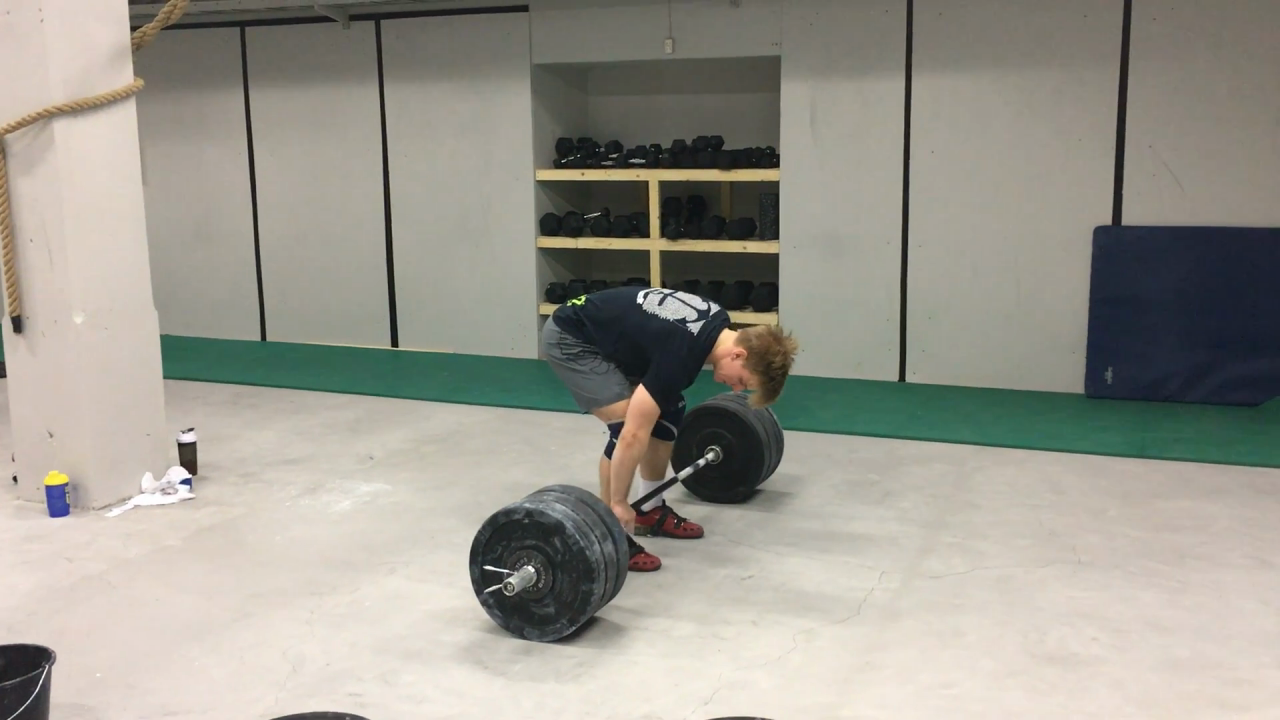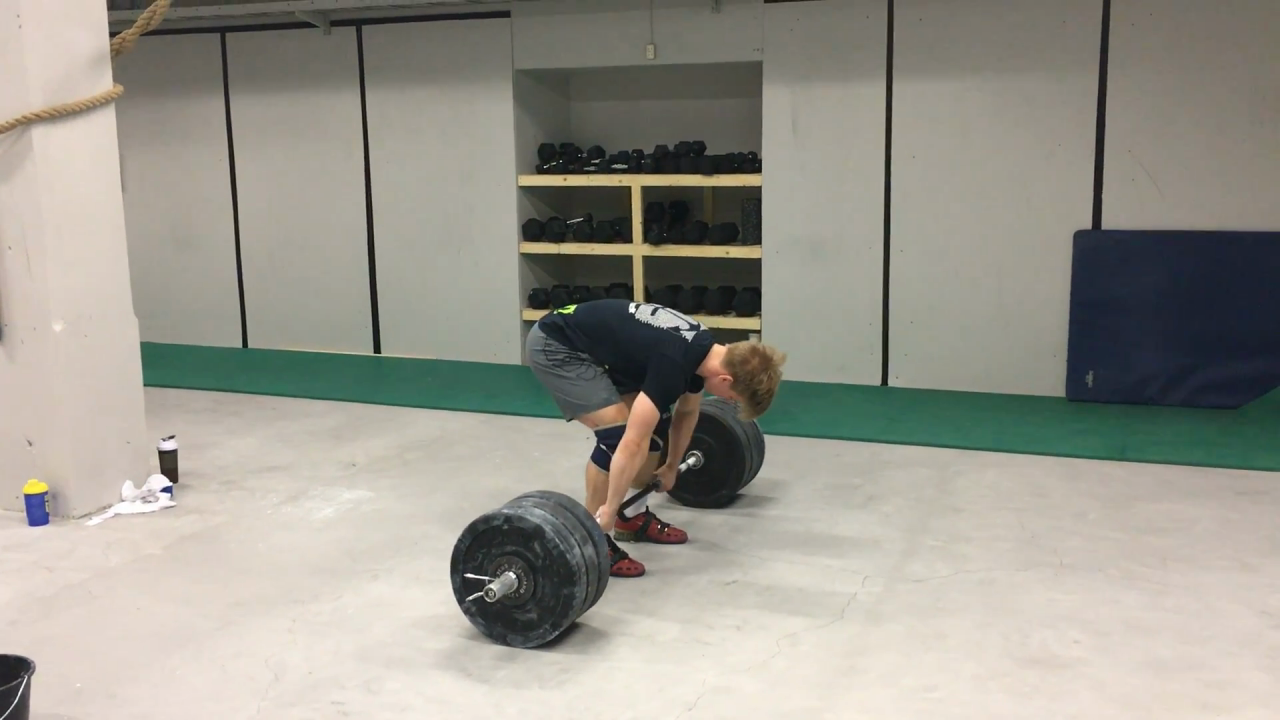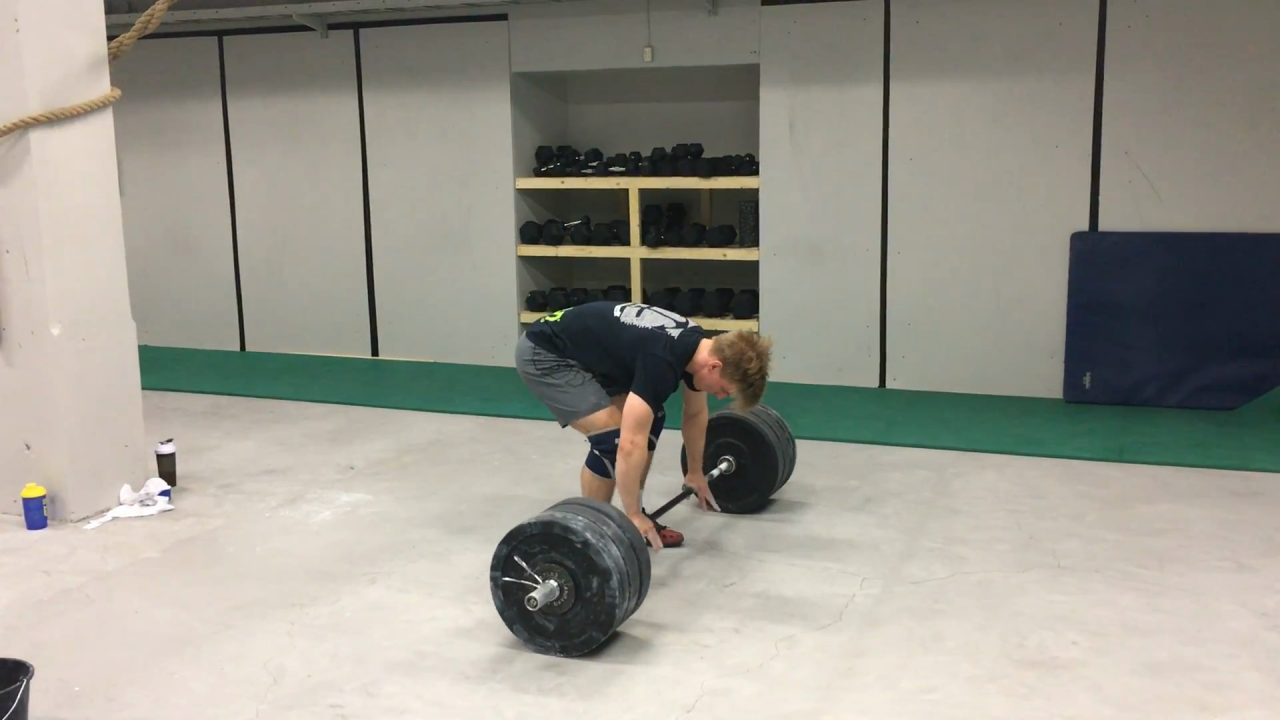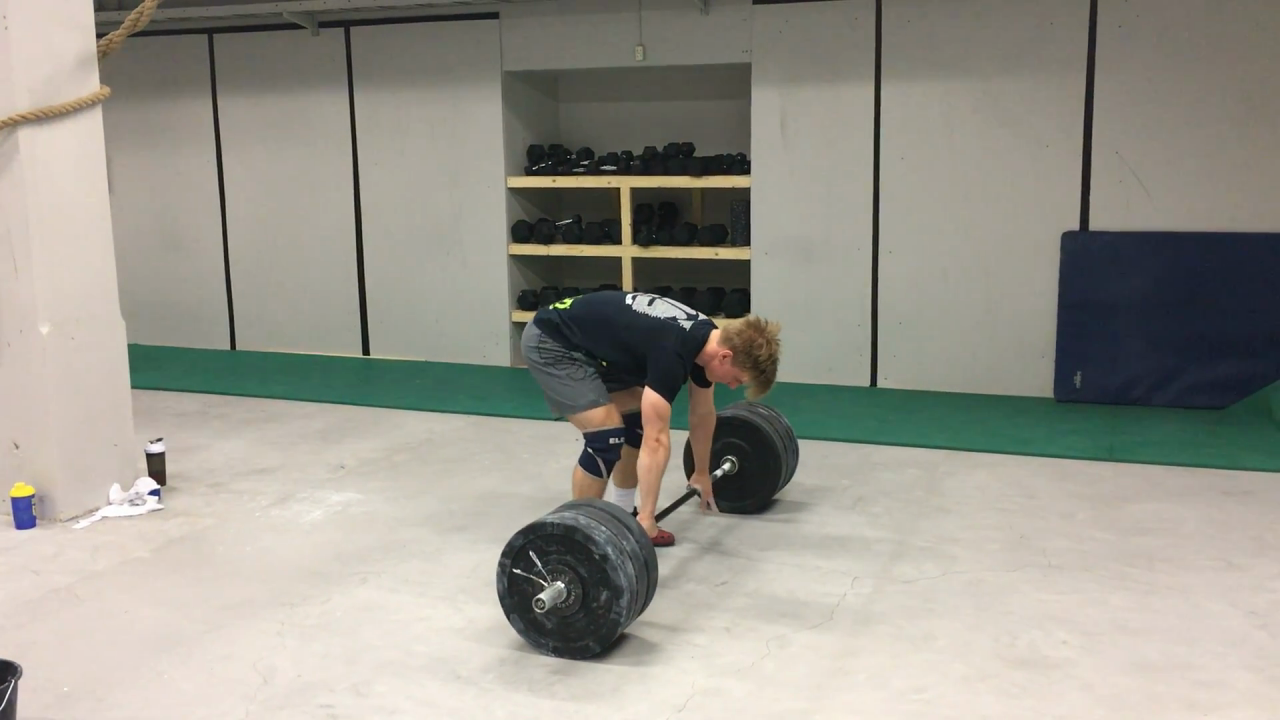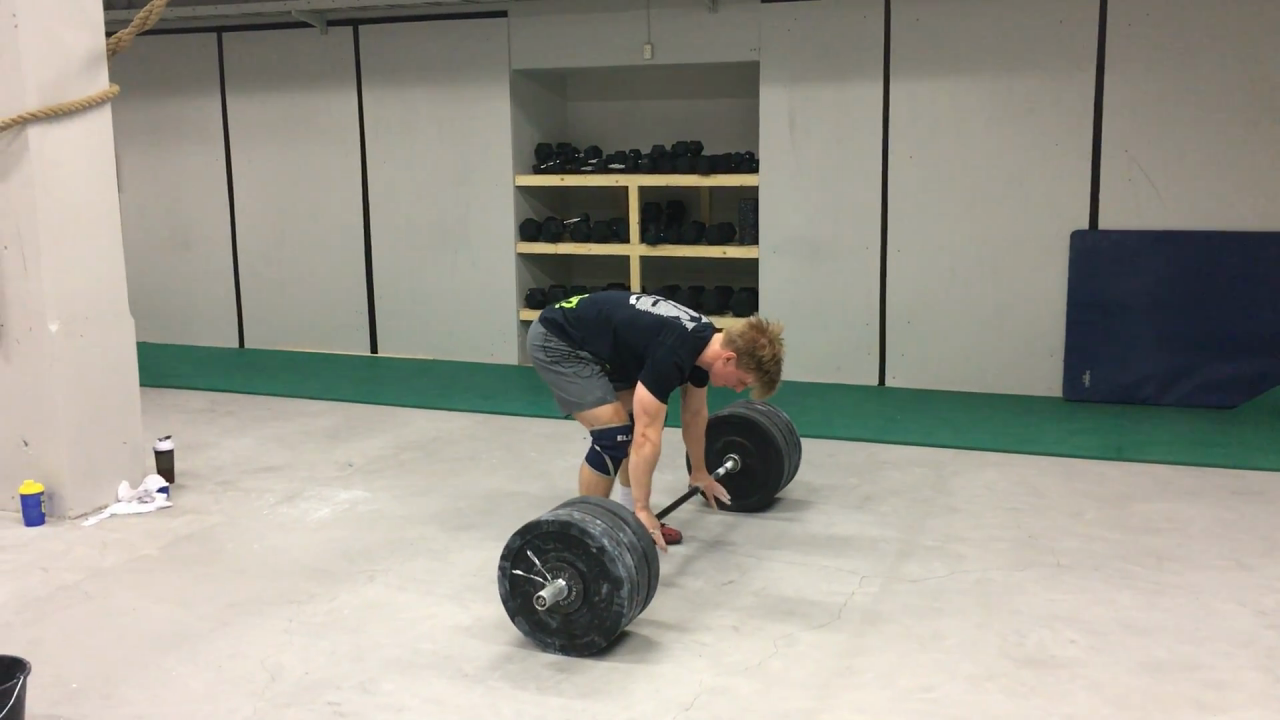
dt=1s
person 1, frame 1
left shoulder: (718, 323)
right shoulder: (680, 355)
right elbow: (634, 435)
right wrist: (618, 503)
left hip: (606, 333)
right hip: (568, 338)
left knee: (668, 409)
right knee: (630, 425)
left ankle: (650, 510)
person 1, frame 2
left shoulder: (702, 349)
right shoulder: (674, 363)
left elbow: (687, 412)
right elbow: (633, 442)
left wrist: (670, 468)
right wrist: (609, 509)
left hip: (591, 342)
right hip: (554, 346)
left knee: (654, 421)
right knee: (617, 431)
left ankle: (634, 518)
person 1, frame 3
left shoulder: (699, 347)
right shoulder: (663, 361)
left elbow: (694, 414)
right elbow: (630, 443)
left wrist: (695, 473)
right wrist: (634, 516)
left hip: (583, 350)
right hip: (544, 354)
left knee: (649, 420)
right knee: (612, 435)
left ankle: (630, 524)
person 1, frame 4
left shoulder: (707, 338)
right shoulder: (672, 353)
left elbow: (702, 414)
right elbow: (656, 440)
left wrist: (702, 474)
right wrist: (646, 517)
left hip: (589, 340)
right hip: (550, 342)
left knee: (638, 422)
right knee: (606, 436)
person 1, frame 5
left shoulder: (705, 342)
right shoulder: (672, 353)
left elbow: (694, 413)
right elbow: (646, 436)
left wrist: (699, 472)
right wrist: (642, 510)
left hip: (595, 342)
right hip: (556, 342)
left knee: (651, 418)
right knee: (613, 434)
